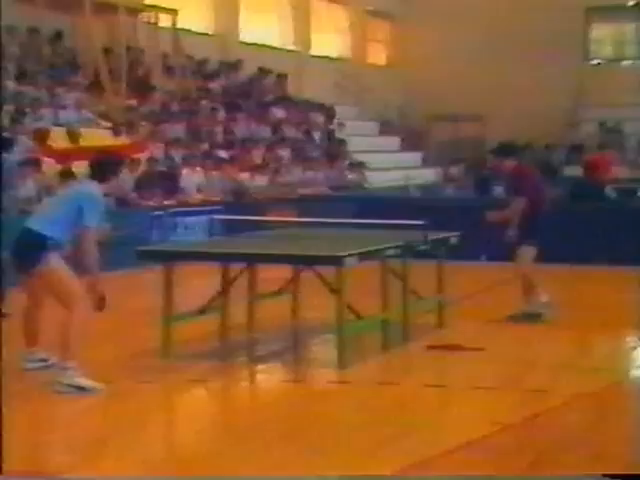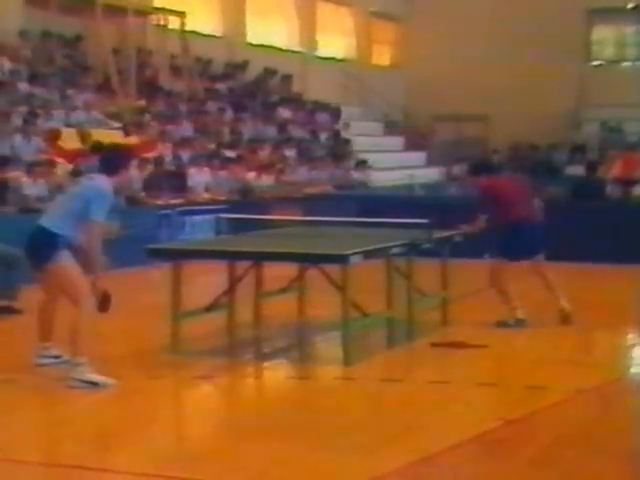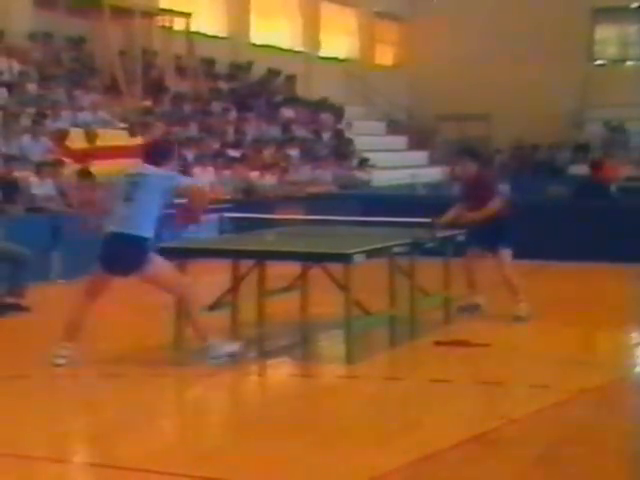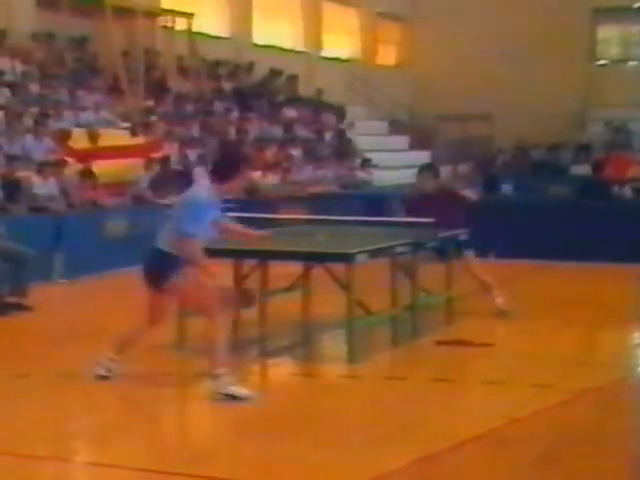
dt=1s
person 1, frame 1
left shoulder: (78, 189)
right shoulder: (94, 197)
right elbow: (88, 245)
right wrist: (95, 281)
left hip: (24, 242)
right hip: (39, 248)
left knee: (36, 301)
right knee: (78, 303)
left ankle: (32, 355)
right ankle: (67, 374)
person 1, frame 2
left shoulder: (89, 183)
right shoulder: (103, 192)
right elbow: (93, 238)
left wrist: (91, 258)
right wrist: (95, 276)
left hip: (39, 238)
right hip: (50, 244)
left knee: (52, 295)
right knee: (85, 301)
left ankle: (45, 351)
right ankle: (80, 369)
person 1, frame 3
left shoulder: (127, 179)
right shoulder: (167, 179)
right elbow: (200, 190)
left hip: (111, 246)
right hip: (136, 249)
left knee: (88, 297)
right knee: (186, 293)
left ankle: (64, 350)
right ankle: (212, 345)
person 1, frame 4
left shoulder: (208, 195)
right shoulder: (202, 201)
left elbow: (220, 225)
right elbow: (188, 248)
left wrist: (255, 234)
right wrist: (216, 279)
left hip: (157, 262)
right hip: (168, 265)
left knee: (152, 321)
right knee: (217, 314)
left ankle: (109, 362)
right ankle: (222, 379)
person 2, frame 1
left shoulder: (525, 174)
right shoulder: (514, 176)
left elbow: (520, 206)
left wrist: (498, 216)
right wrist: (514, 227)
left hip: (533, 224)
right hip: (525, 225)
left knee: (523, 265)
right knee: (523, 267)
left ankle: (541, 299)
right ankle: (532, 305)
person 2, frame 2
left shoulder: (486, 188)
right shoulder: (517, 180)
left elbow: (483, 220)
right elbow: (536, 203)
left wrist: (470, 229)
right wrist: (537, 221)
left hip: (511, 229)
right hip: (530, 227)
left knee: (496, 276)
right knee: (541, 270)
left ankle: (517, 315)
right ankle: (563, 307)
person 2, frame 3
left shoulder: (486, 179)
right shoulder: (468, 183)
left elbow: (496, 206)
right elbow: (461, 207)
left wrist: (472, 217)
right wrist: (442, 221)
left hip: (498, 225)
right hip: (481, 227)
left knee: (505, 268)
right knee: (469, 262)
left ankle: (521, 305)
right ankle: (475, 300)
person 2, frame 4
left shoulder: (447, 193)
right shoulder: (416, 200)
left elbow: (472, 198)
right elbow: (408, 219)
left wrist: (462, 194)
left hip: (457, 237)
left knee: (474, 271)
left ankle: (498, 298)
